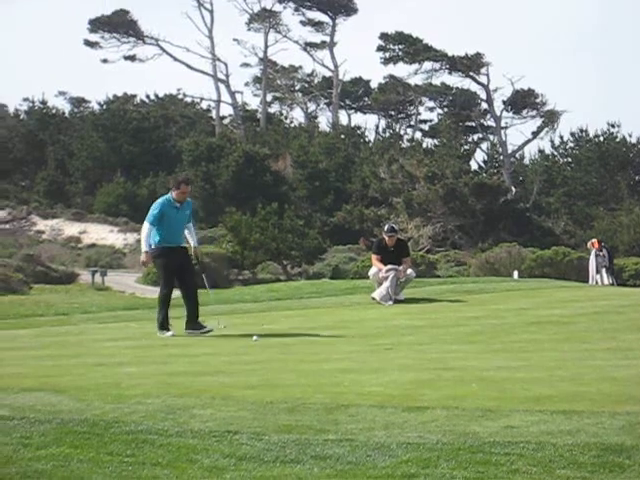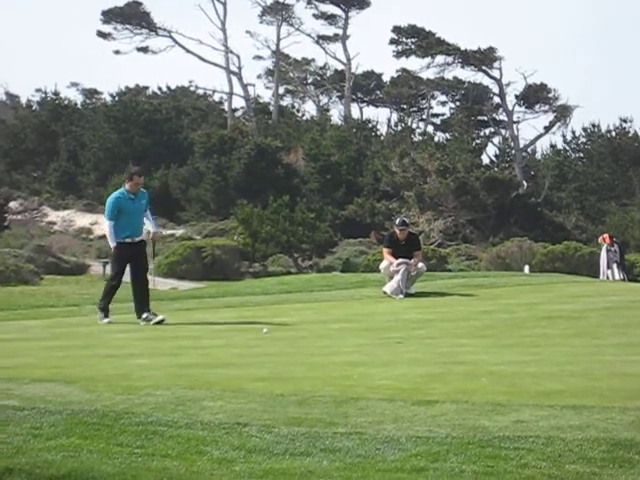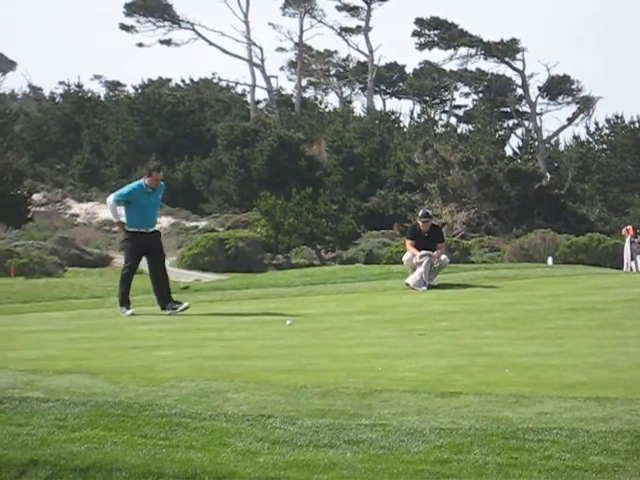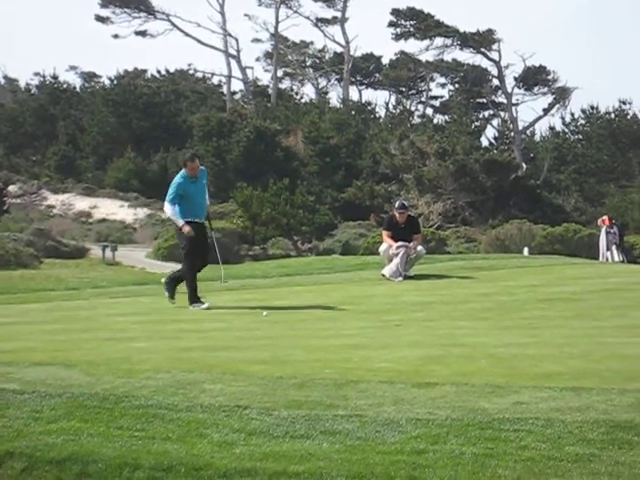
dt=1s
person 1, frame 1
left shoulder: (188, 204)
right shoulder: (161, 205)
right elbow: (146, 228)
left wrist: (195, 244)
right wrist: (145, 251)
left hip: (181, 249)
right hip: (163, 251)
left knee: (191, 285)
right knee: (167, 288)
left ankle: (193, 323)
right ankle: (163, 326)
person 1, frame 2
left shoulder: (144, 194)
right shoulder: (115, 199)
right elbow: (109, 224)
left wrist: (153, 228)
right wrist: (114, 245)
left hip: (138, 243)
right hip: (121, 245)
left knee: (141, 279)
right knee: (115, 279)
left ankle: (144, 313)
right ankle: (102, 310)
person 1, frame 3
left shoulder: (161, 187)
right shoulder: (133, 190)
right elbow: (111, 200)
right wrist: (117, 220)
left hip: (152, 234)
right hip: (134, 235)
left knee: (159, 268)
right knee: (129, 270)
left ankle: (167, 303)
right ankle: (124, 304)
person 1, frame 4
left shoulder: (202, 172)
right shoulder: (178, 183)
right elbow: (168, 208)
left wrist: (206, 205)
right wrist: (183, 225)
left hip: (199, 224)
right hip: (185, 225)
left knee: (203, 260)
right knee: (191, 262)
left ankle: (171, 281)
right ankle: (193, 299)
